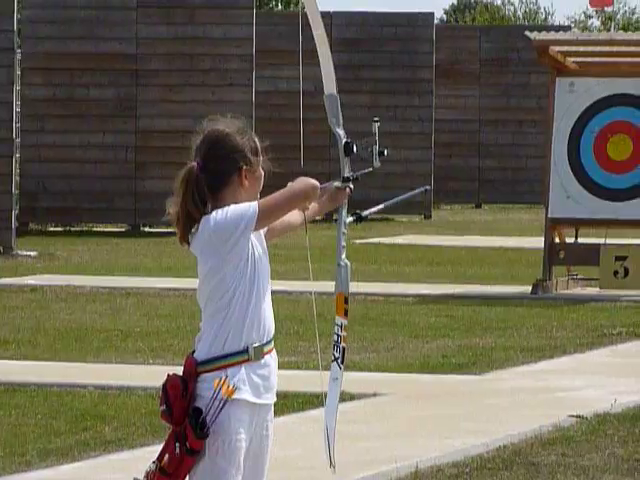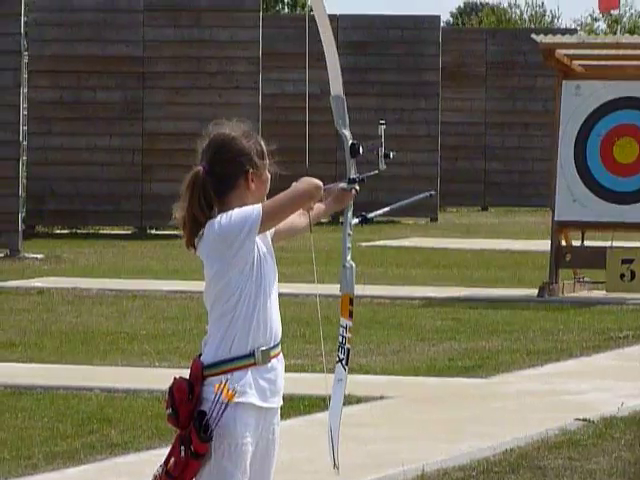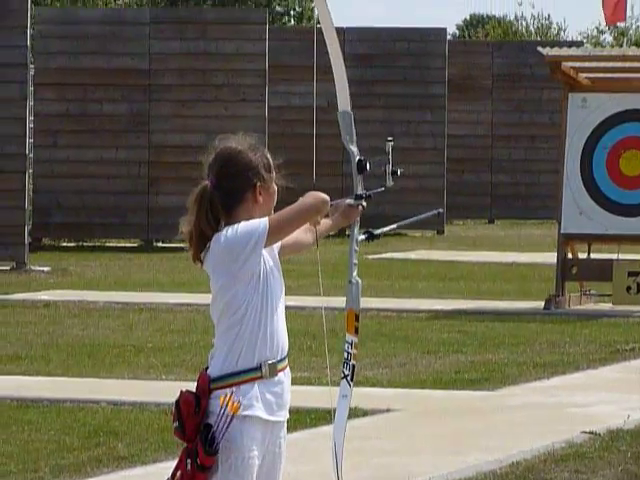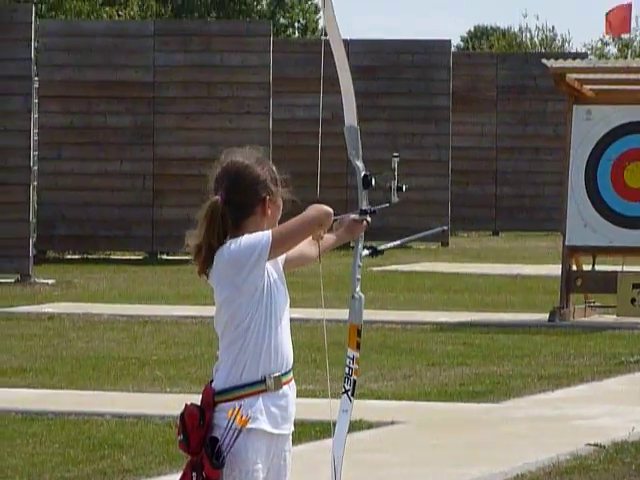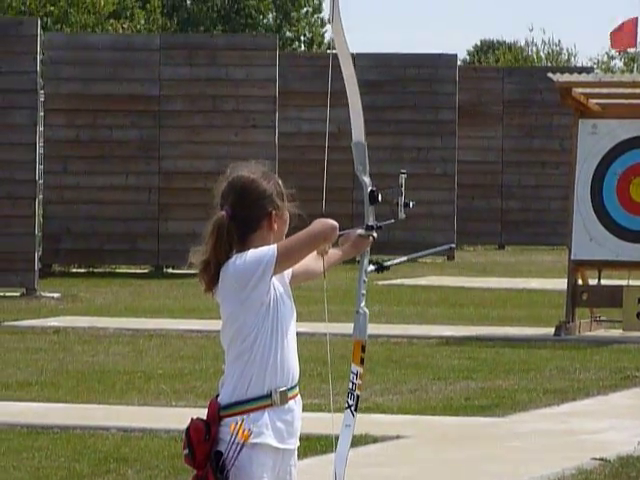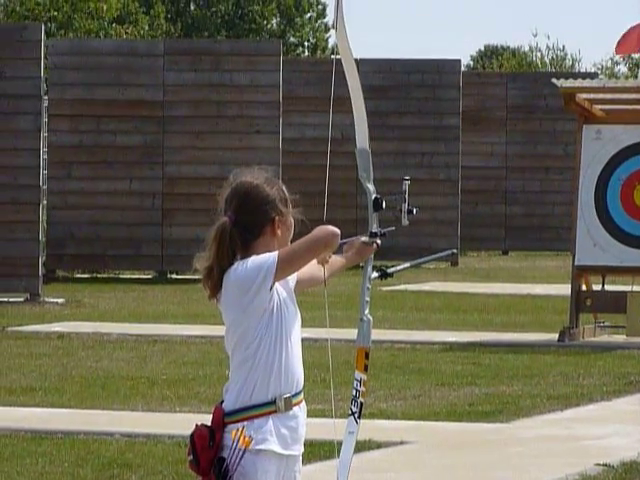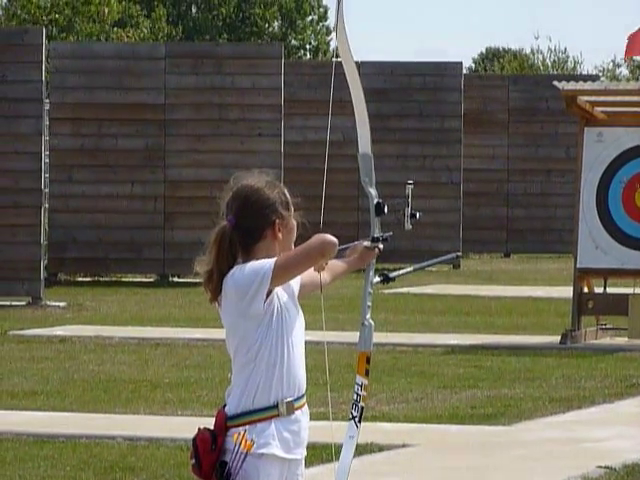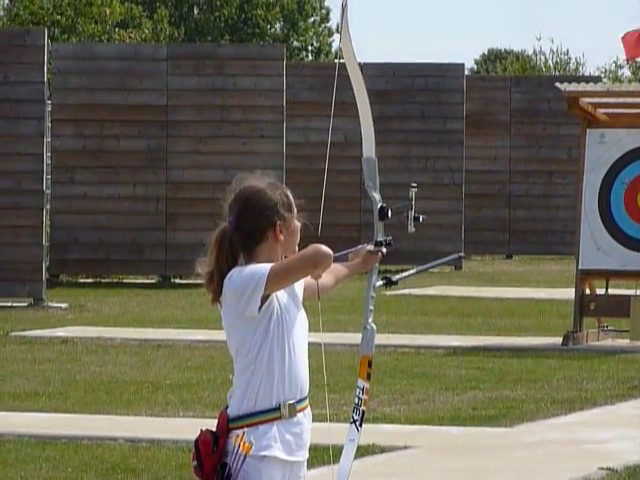
dt=0.2s
person 1, frame 1
left shoulder: (243, 225)
right shoulder: (221, 225)
left elbow: (291, 218)
right elbow: (306, 189)
left wrist: (324, 205)
right wrist: (306, 194)
left hip: (256, 374)
right hip: (226, 381)
person 1, frame 2
left shoulder: (251, 228)
right shoulder: (226, 228)
left elbow: (294, 221)
right elbow: (309, 188)
left wrist: (328, 206)
right wrist: (315, 197)
left hip: (262, 379)
right hip: (233, 387)
person 1, frame 3
left shoulder: (258, 242)
right shoulder: (232, 243)
left elbow: (303, 235)
right elbow: (317, 202)
left wrist: (336, 221)
right wrist: (319, 211)
left hip: (270, 392)
right hip: (239, 400)
person 1, frame 4
left shoulder: (263, 255)
right shoulder: (237, 255)
left elbow: (306, 249)
right elbow: (321, 214)
left wrist: (339, 236)
right wrist: (318, 225)
left hip: (275, 406)
right hip: (244, 414)
person 1, frame 5
left shoulder: (269, 270)
right shoulder: (243, 269)
left elbow: (311, 264)
right elbow: (326, 228)
left wrist: (346, 250)
right wrist: (328, 243)
left hip: (281, 421)
right hip: (250, 430)
person 1, frame 6
left shoulder: (274, 276)
right shoulder: (245, 276)
left elbow: (315, 270)
right elbow: (328, 234)
left wrist: (350, 257)
right wrist: (323, 250)
left hip: (285, 428)
right hip: (254, 435)
person 1, frame 7
left shoulder: (280, 281)
right shoulder: (244, 280)
left elbow: (319, 274)
right elbow: (324, 244)
left wrist: (353, 262)
right wrist: (319, 255)
left hip: (288, 433)
right hip: (257, 440)
person 1, frame 8
left shoulder: (285, 283)
right shoulder: (243, 282)
left elbow: (322, 276)
right elbow: (320, 256)
left wrist: (356, 265)
right wrist: (315, 263)
left hip: (291, 434)
right hip: (259, 442)
